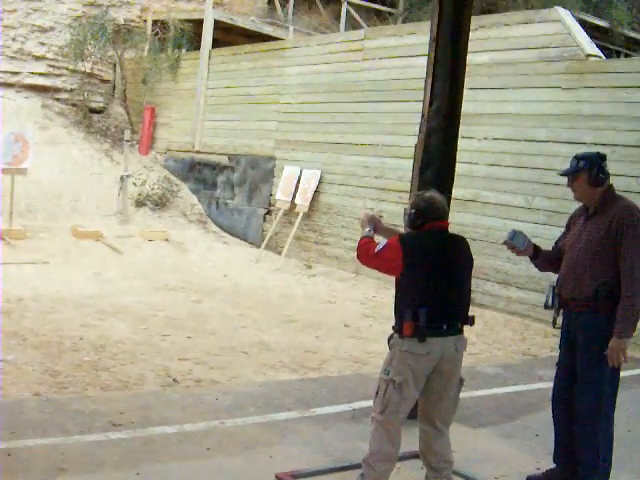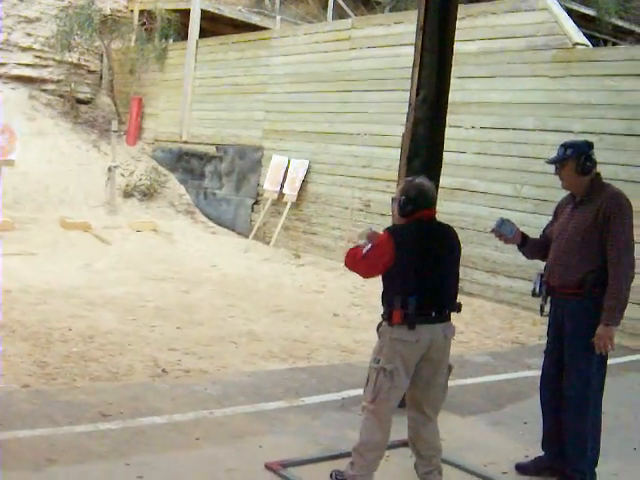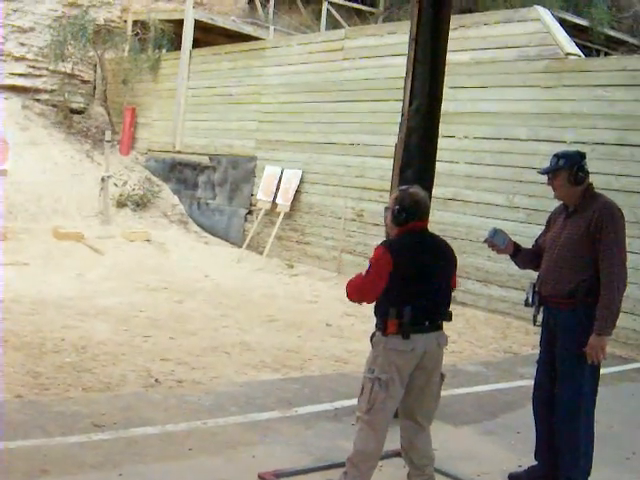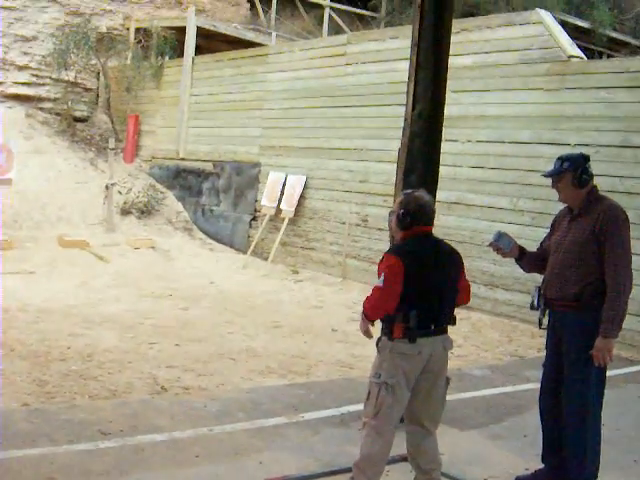
dt=0.2s
person 1, frame 1
right shoulder: (579, 215)
right elbow: (559, 261)
right wrist: (533, 252)
left hip: (601, 320)
right hip: (572, 317)
left knee: (593, 405)
right knee: (563, 398)
person 1, frame 2
left shoulder: (612, 202)
right shoulder: (566, 204)
left elbow: (621, 267)
right elbow: (547, 249)
left wrist: (609, 321)
right wrist: (521, 241)
left hip: (588, 308)
right hip: (559, 304)
left knee: (581, 392)
right knee: (551, 386)
person 1, frame 3
left shoulder: (604, 212)
right shoulder: (559, 214)
left elbow: (613, 277)
right elbow: (539, 259)
left wrist: (602, 330)
right wrist: (513, 250)
left hip: (581, 317)
right hip: (552, 313)
left knee: (574, 402)
right knee: (544, 396)
person 1, frame 4
left shoulder: (609, 215)
right shoulder: (564, 216)
left elbow: (619, 279)
right elbow: (544, 262)
left wrist: (608, 333)
right wrist: (518, 254)
left hip: (587, 320)
right hip: (558, 317)
left knee: (580, 404)
right knee: (550, 398)
person 2, frame 1
left shoulder: (405, 246)
right shoulder: (461, 247)
left elbow: (367, 253)
left wrist: (368, 230)
right wrist: (387, 231)
left hip: (415, 344)
right hip: (452, 343)
left knee: (388, 418)
right knee: (437, 420)
person 2, frame 2
left shoulder: (395, 238)
right shoulder: (449, 237)
left elbow: (360, 263)
left wrist: (367, 245)
left hip: (403, 332)
right hip: (440, 330)
left knee: (379, 407)
right knee: (426, 408)
person 2, frame 3
left shoulder: (391, 249)
right shoulder: (444, 250)
left elbow: (362, 290)
left wrist: (355, 283)
left hip: (397, 341)
right hip: (433, 339)
left knee: (373, 416)
right knee: (419, 416)
person 2, frame 4
left shoulder: (398, 255)
right shoulder: (450, 255)
left elbow: (381, 302)
right elbow: (462, 295)
left wrist: (366, 316)
left hip: (402, 346)
right hip: (438, 343)
left knee: (380, 421)
right knee: (424, 421)
